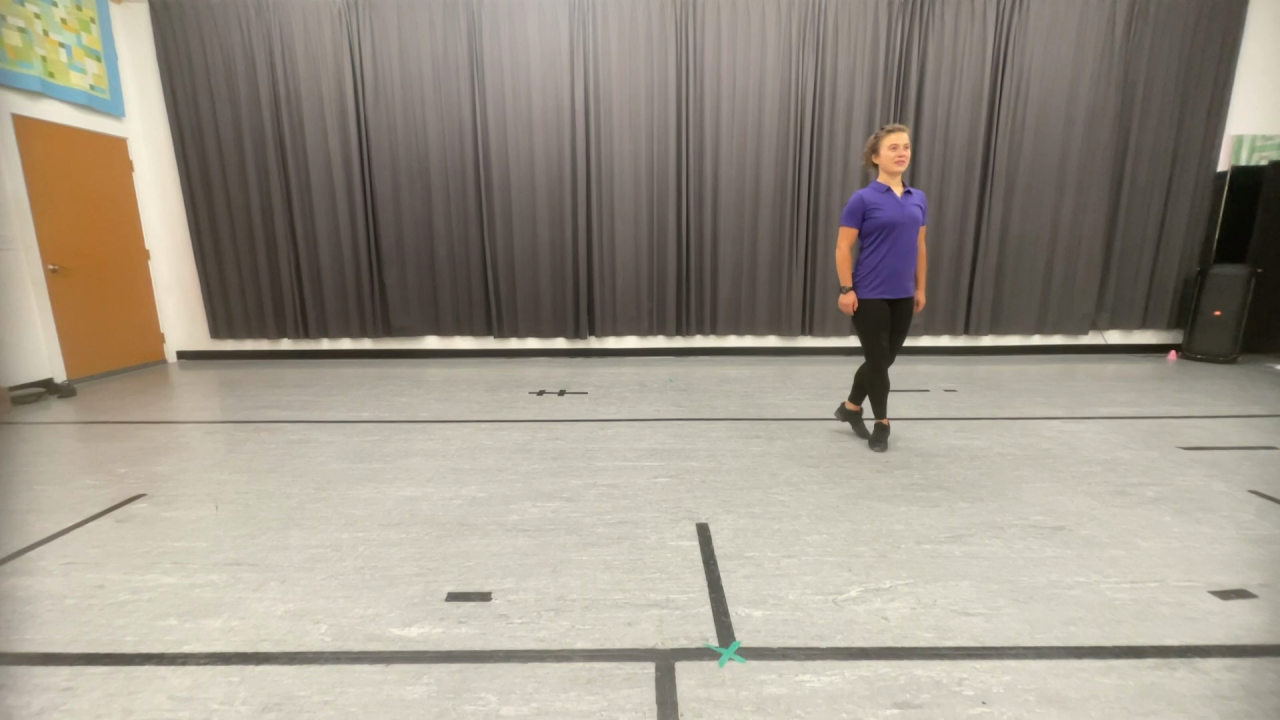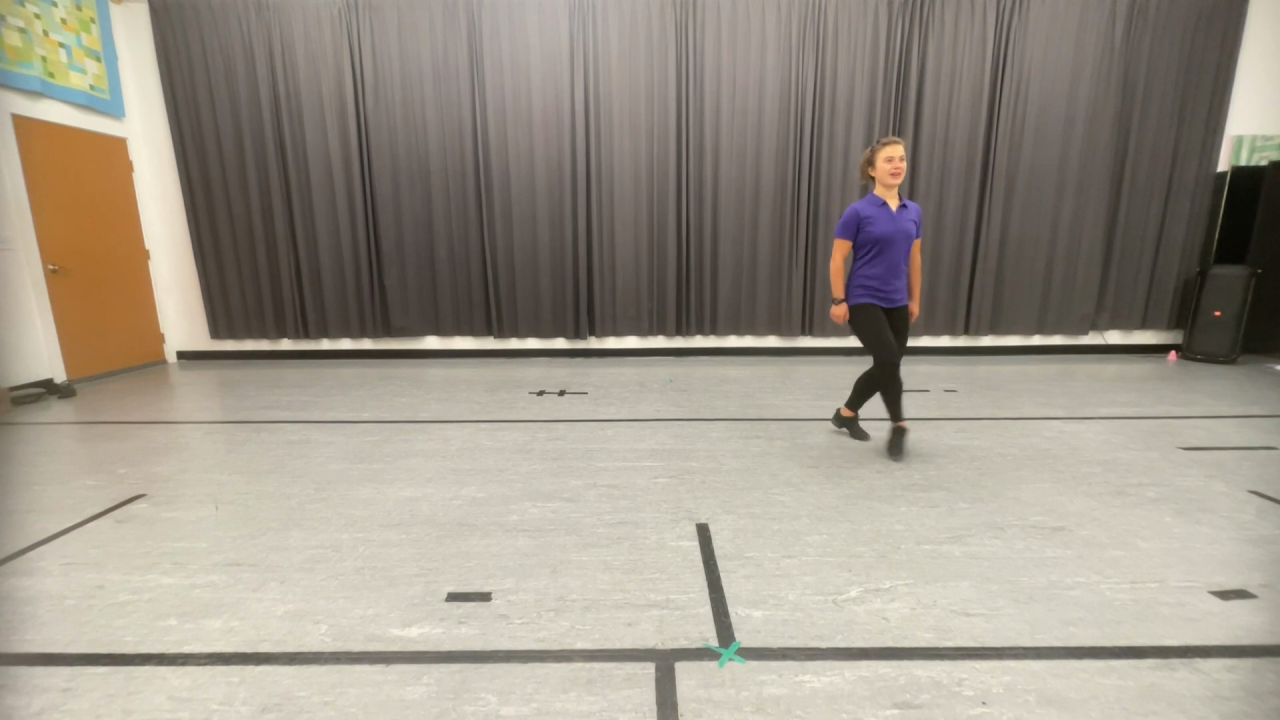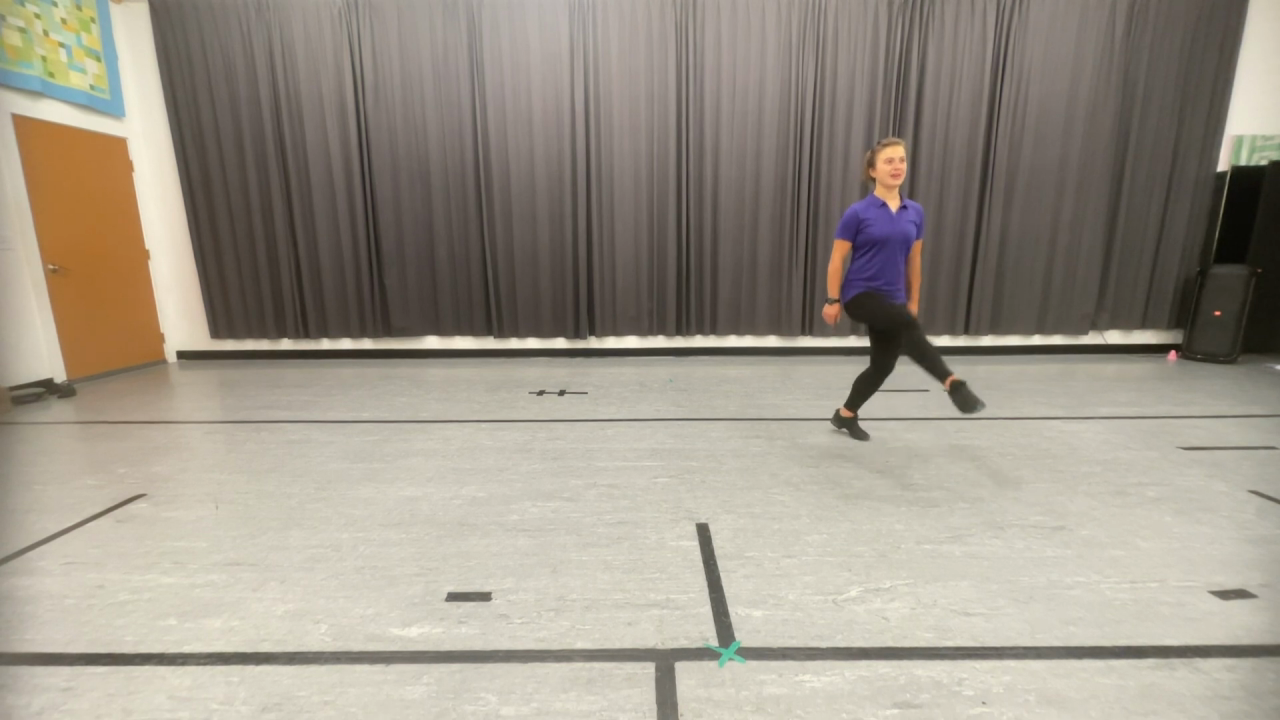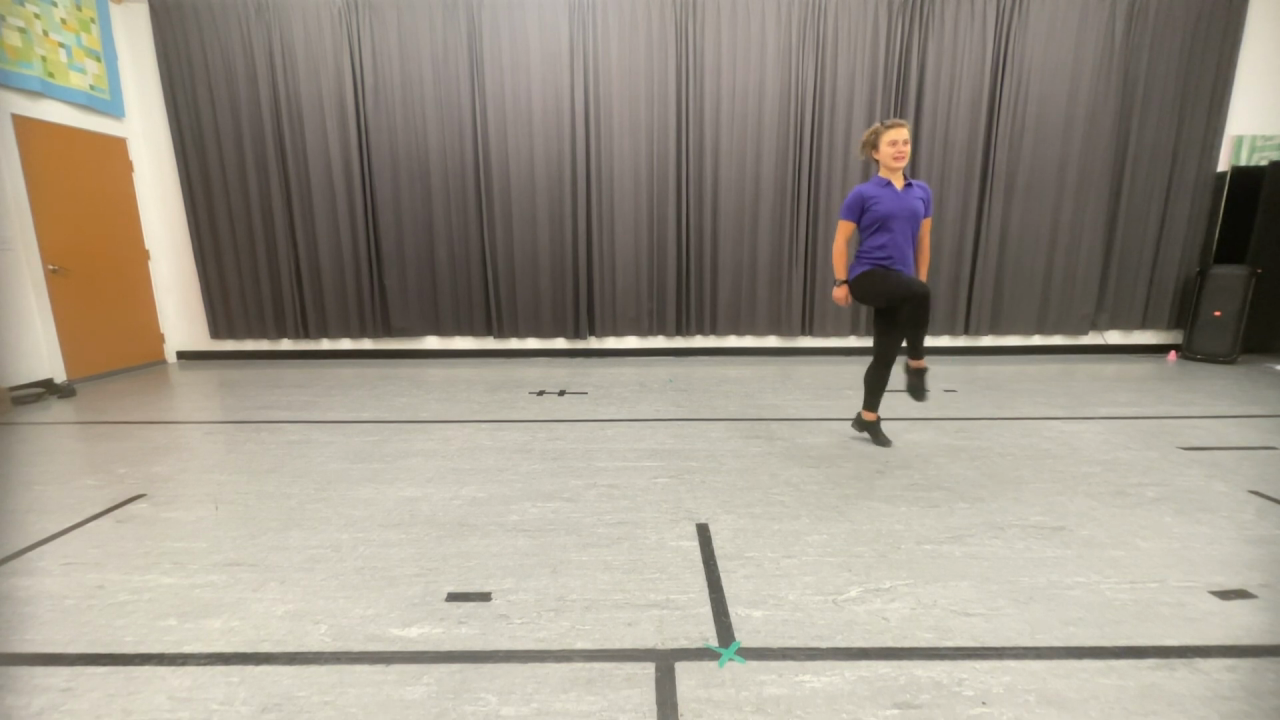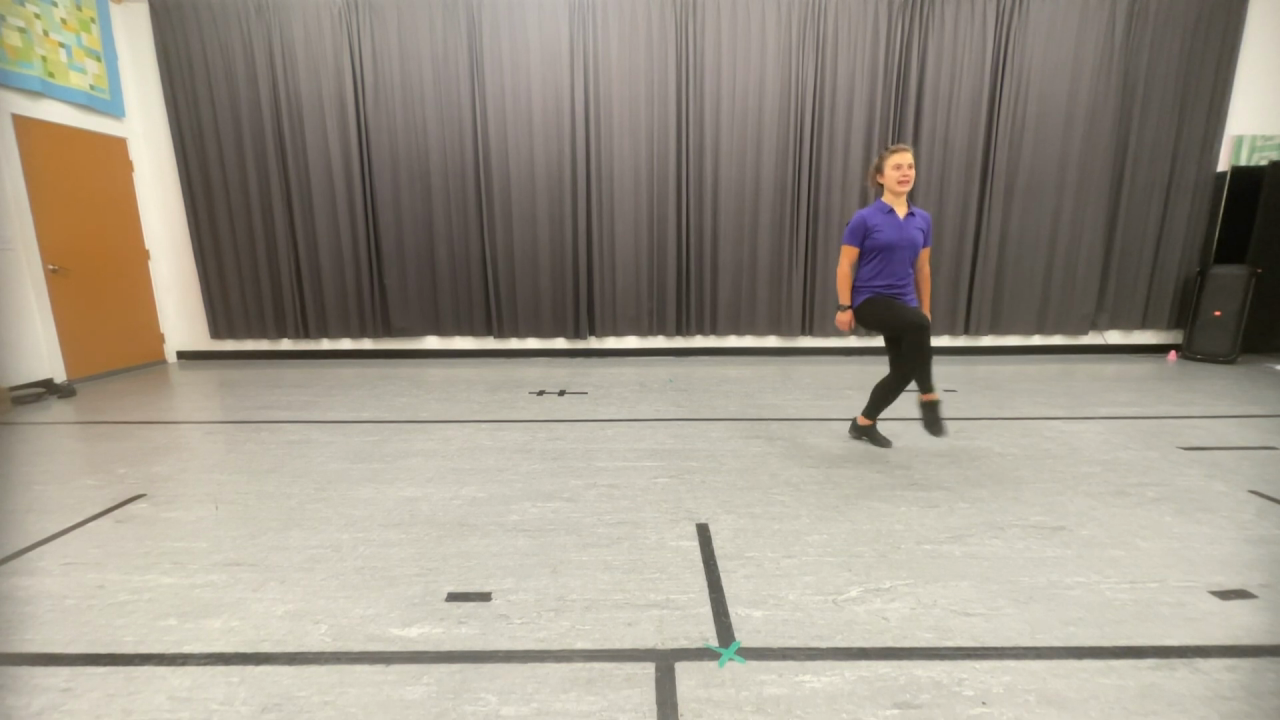
dt=0.2s
person 1, frame 1
left shoulder: (918, 199)
right shoulder: (863, 199)
left elbow: (919, 247)
right elbow: (844, 247)
left wrist: (920, 288)
right wrist: (846, 289)
left hip: (902, 295)
right hip: (870, 294)
left knee: (885, 358)
right knee: (877, 358)
left ankle: (850, 407)
right ankle: (882, 423)
person 1, frame 2
left shoulder: (914, 212)
right shoulder: (858, 212)
left elbow: (914, 259)
right elbow: (838, 259)
left wrist: (914, 299)
right wrist: (838, 300)
left hip: (896, 304)
right hip: (863, 301)
left knee: (888, 364)
right knee: (888, 359)
left ankle: (846, 413)
right ankle: (898, 427)
person 1, frame 3
left shoulder: (914, 213)
right shoulder: (858, 213)
left elbow: (913, 260)
right elbow: (837, 260)
left wrist: (912, 300)
right wrist: (832, 300)
left hip: (893, 299)
right hip: (860, 295)
left knee: (882, 365)
right knee: (907, 327)
left ankle: (846, 414)
right ankle: (953, 385)
person 1, frame 4
left shoulder: (922, 192)
right shoulder: (863, 194)
left elbow: (922, 240)
right elbow: (841, 241)
left wrist: (921, 279)
right wrist: (840, 282)
left hip: (898, 282)
right hip: (867, 277)
left knee: (887, 353)
right knee: (918, 293)
left ankle: (868, 417)
right ankle: (917, 363)
person 1, frame 5
left shoulder: (922, 220)
right shoulder: (865, 219)
left elbow: (922, 268)
right elbow: (845, 266)
left wrist: (924, 308)
right wrist: (844, 308)
left hip: (902, 303)
right hip: (869, 301)
left knee: (902, 373)
right knee: (917, 325)
left ankle: (864, 423)
right ankle: (928, 396)
